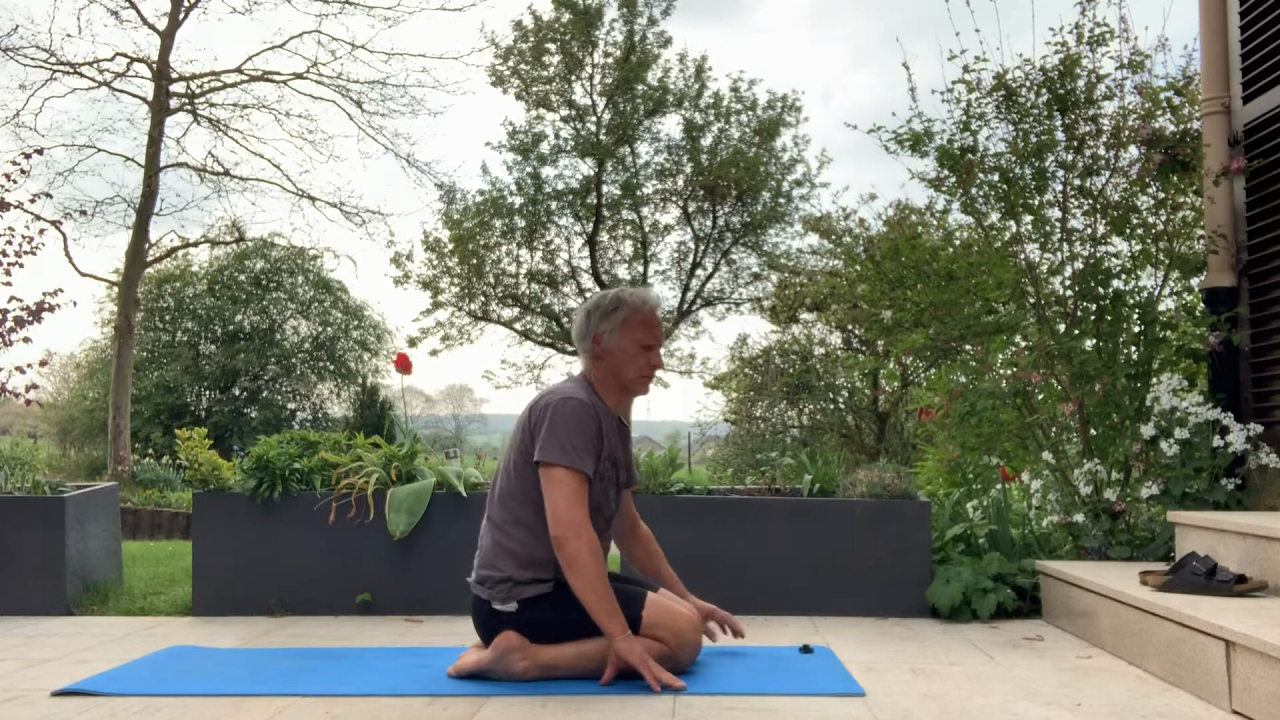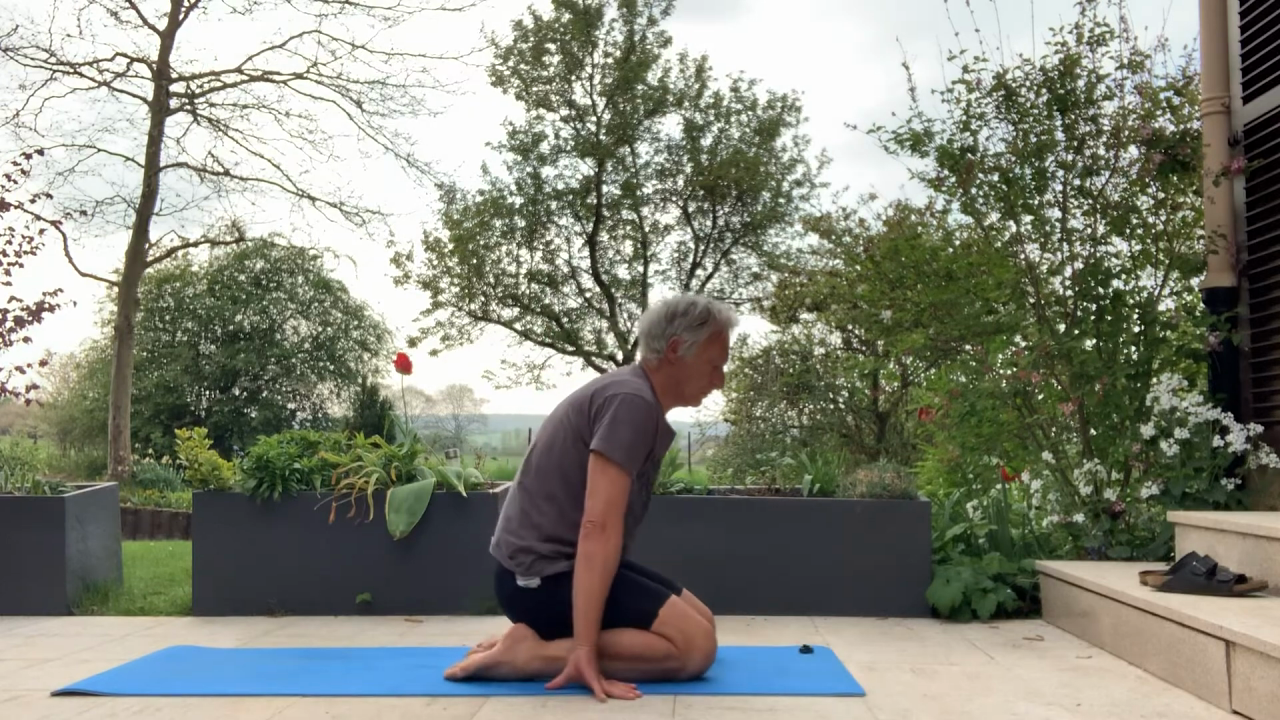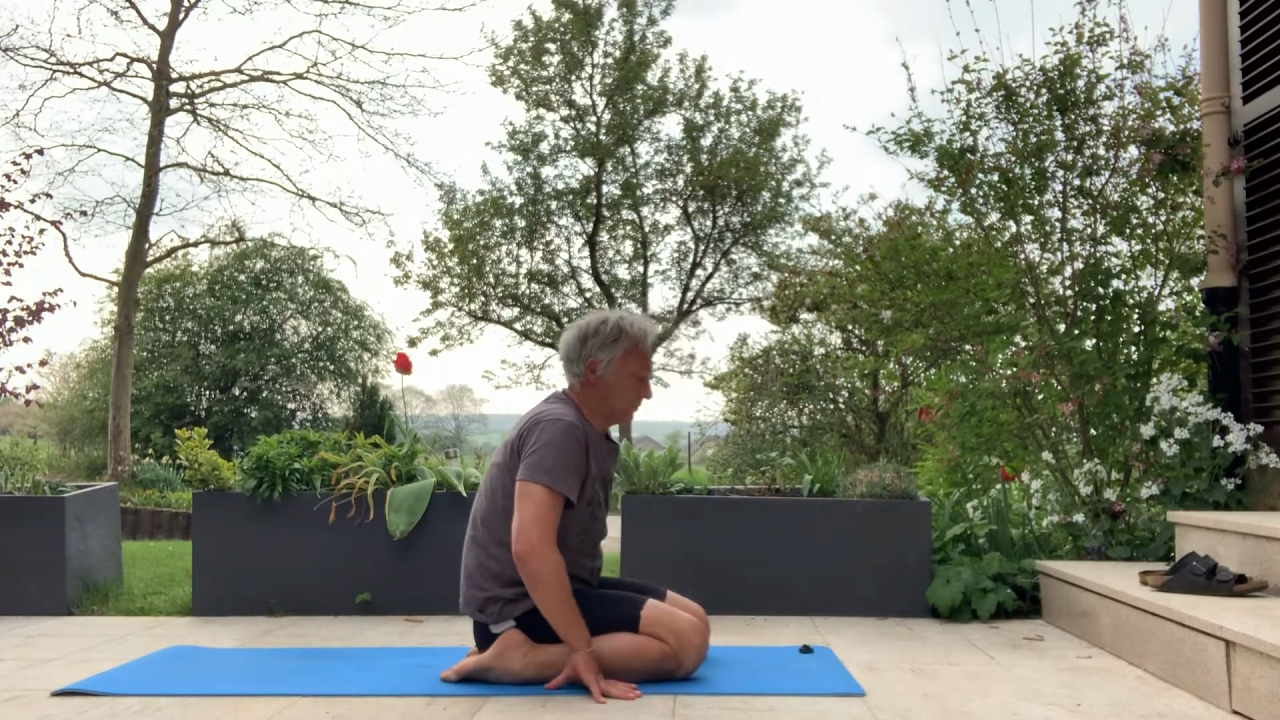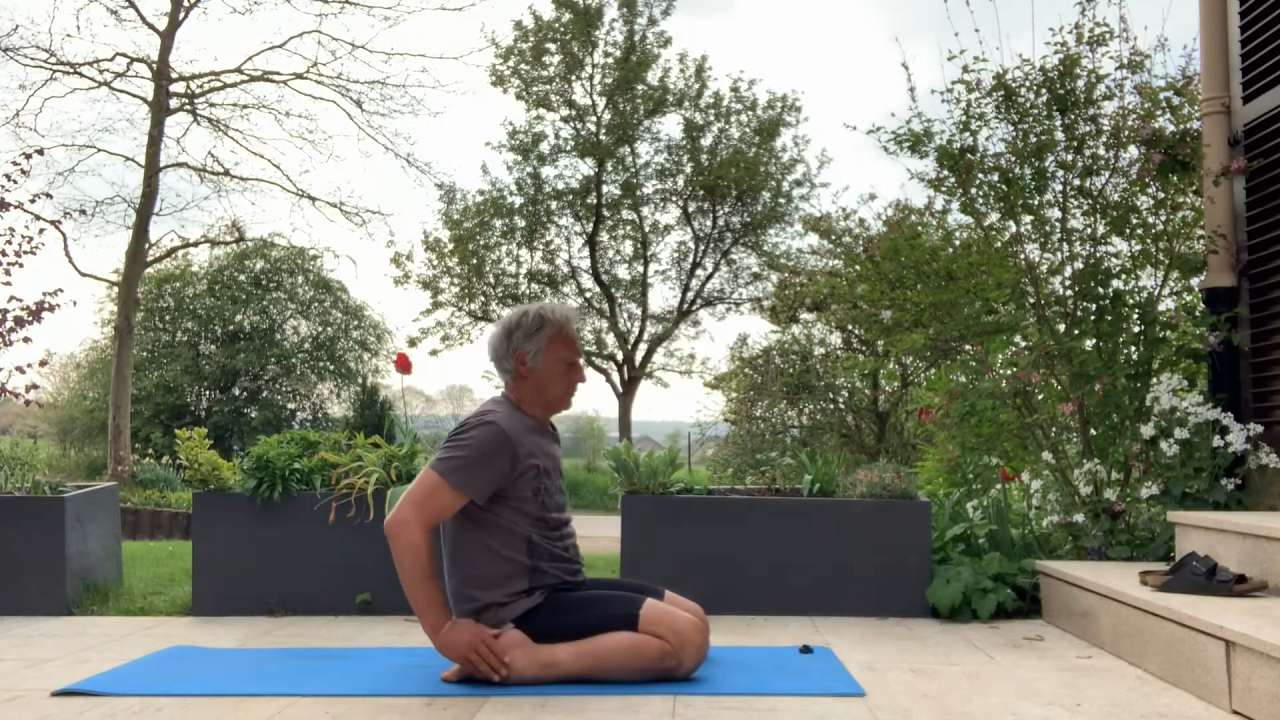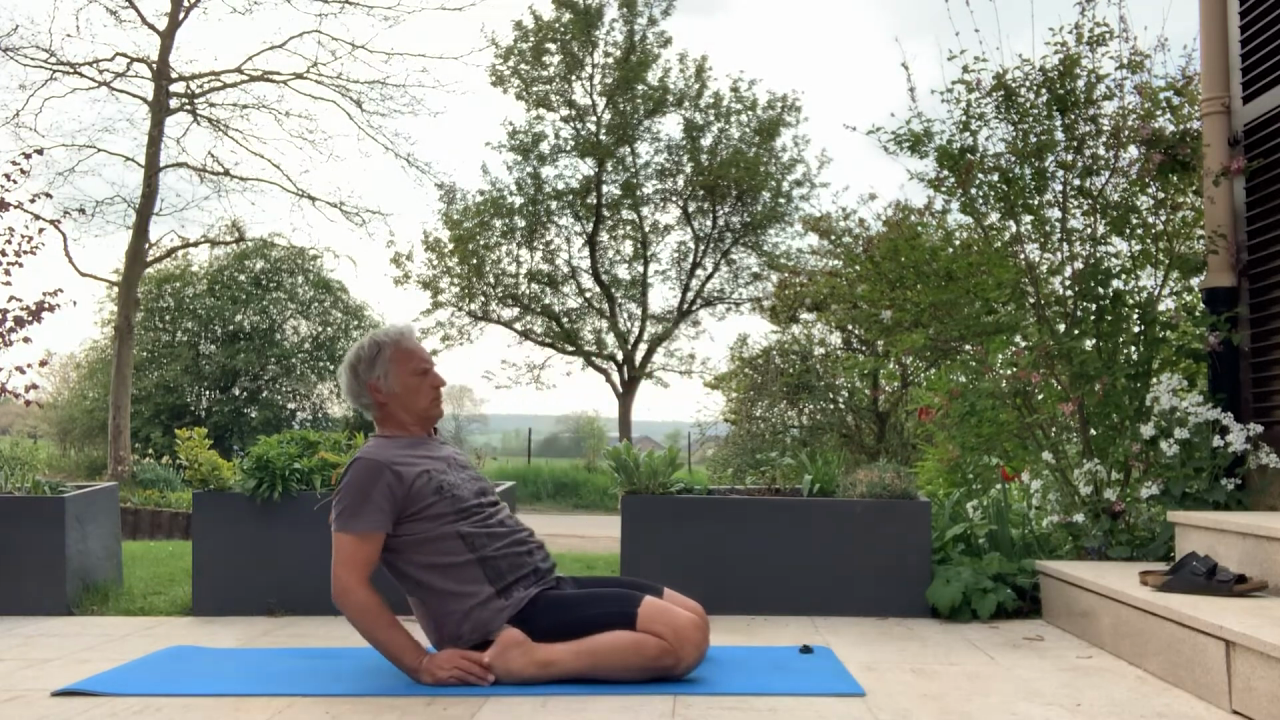
dt=1s
person 1, frame 1
left shoulder: (613, 425)
right shoulder: (571, 408)
left elbow: (630, 530)
right elbow: (568, 534)
left wrist: (688, 600)
right wrist: (621, 636)
left hip: (551, 585)
right hip: (520, 598)
left knee: (682, 615)
right knee: (681, 633)
left ankle: (527, 644)
right ankle: (523, 657)
person 1, frame 2
left shoulder: (634, 395)
right shoulder: (632, 400)
right elbow: (598, 527)
right wrist: (585, 649)
left hip: (565, 564)
right hip: (541, 574)
left knee: (700, 622)
right knee: (694, 646)
left ankle: (539, 639)
right ankle: (528, 653)
person 1, frame 3
left shoulder: (588, 430)
right shoulder: (559, 428)
right elbow: (531, 548)
right wrist: (582, 650)
left hip: (552, 594)
right hip: (519, 610)
left knee: (694, 619)
right knee: (686, 641)
left ankle: (531, 648)
right ankle: (520, 657)
person 1, frame 4
left shoulder: (537, 429)
right shoulder: (495, 433)
right elbow: (404, 523)
right wrist: (442, 630)
left hip: (556, 594)
right hip: (518, 616)
left knee: (693, 619)
right knee: (686, 640)
right ankle: (517, 658)
person 1, frame 5
left shoulder: (435, 447)
right shoulder: (375, 468)
right elbow: (348, 587)
right wrist: (421, 663)
left hip: (546, 590)
right hip: (509, 618)
left knee: (692, 617)
right knee: (685, 637)
right ankle: (525, 658)
